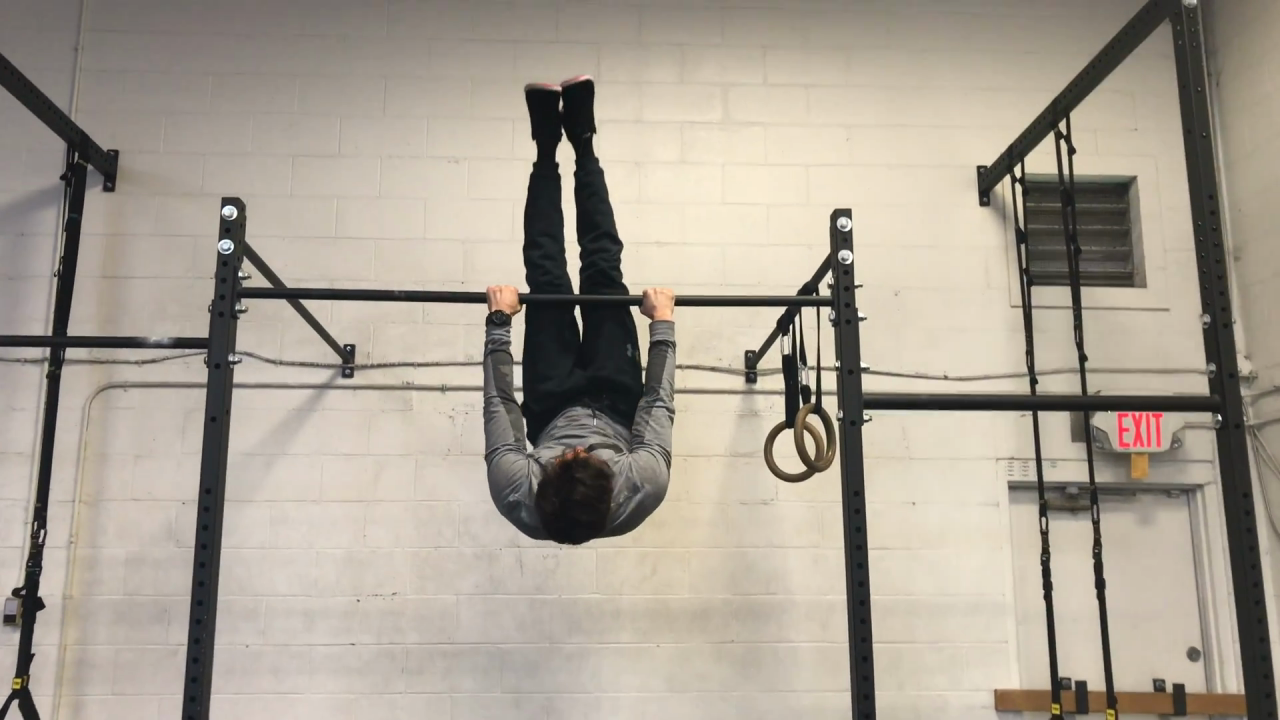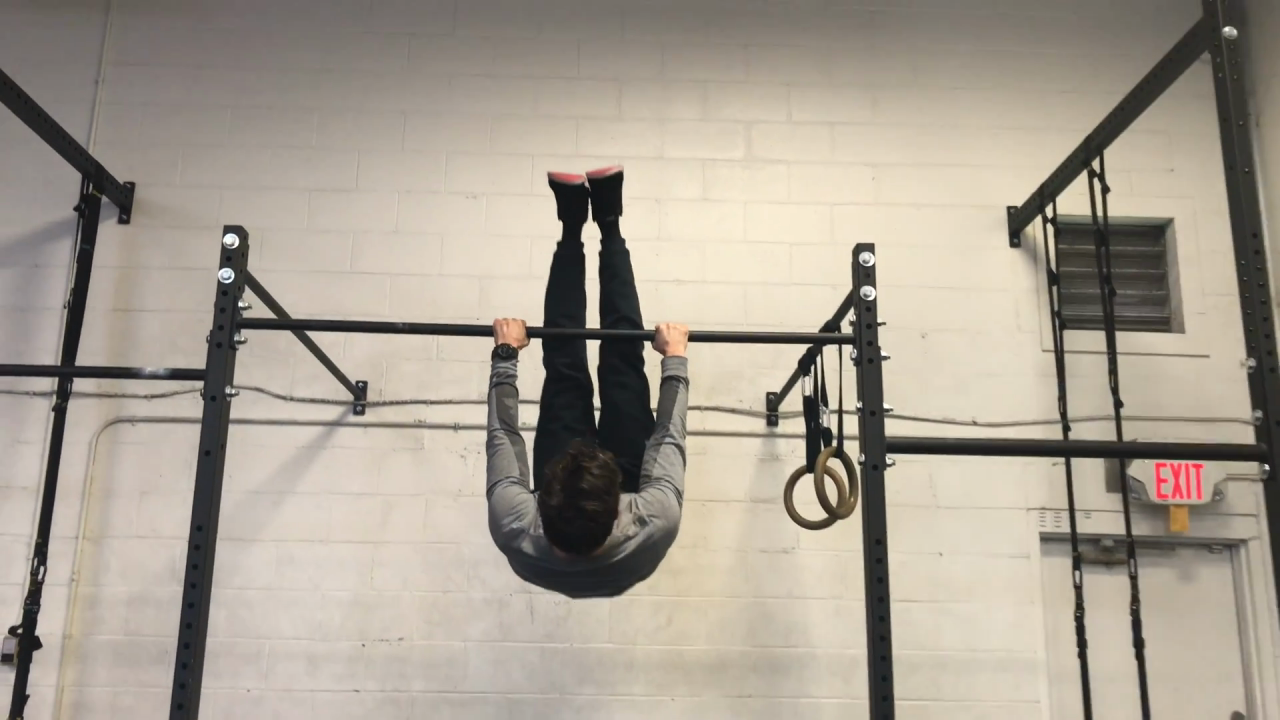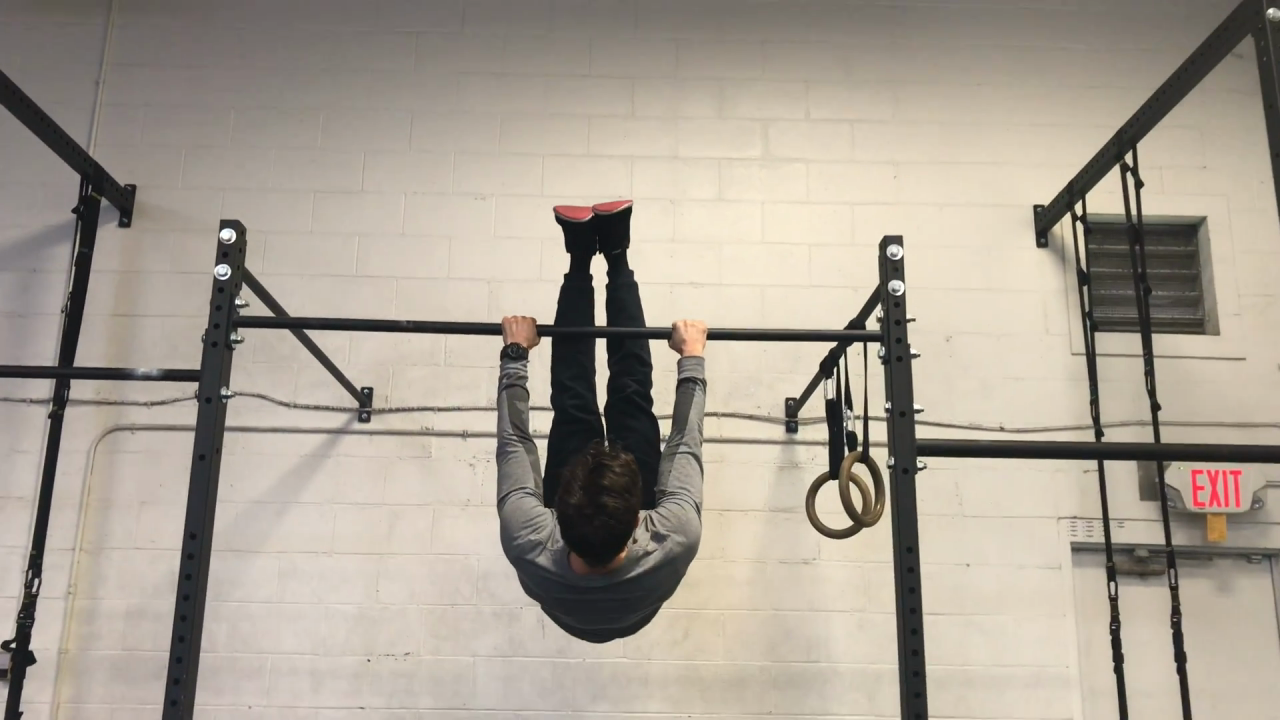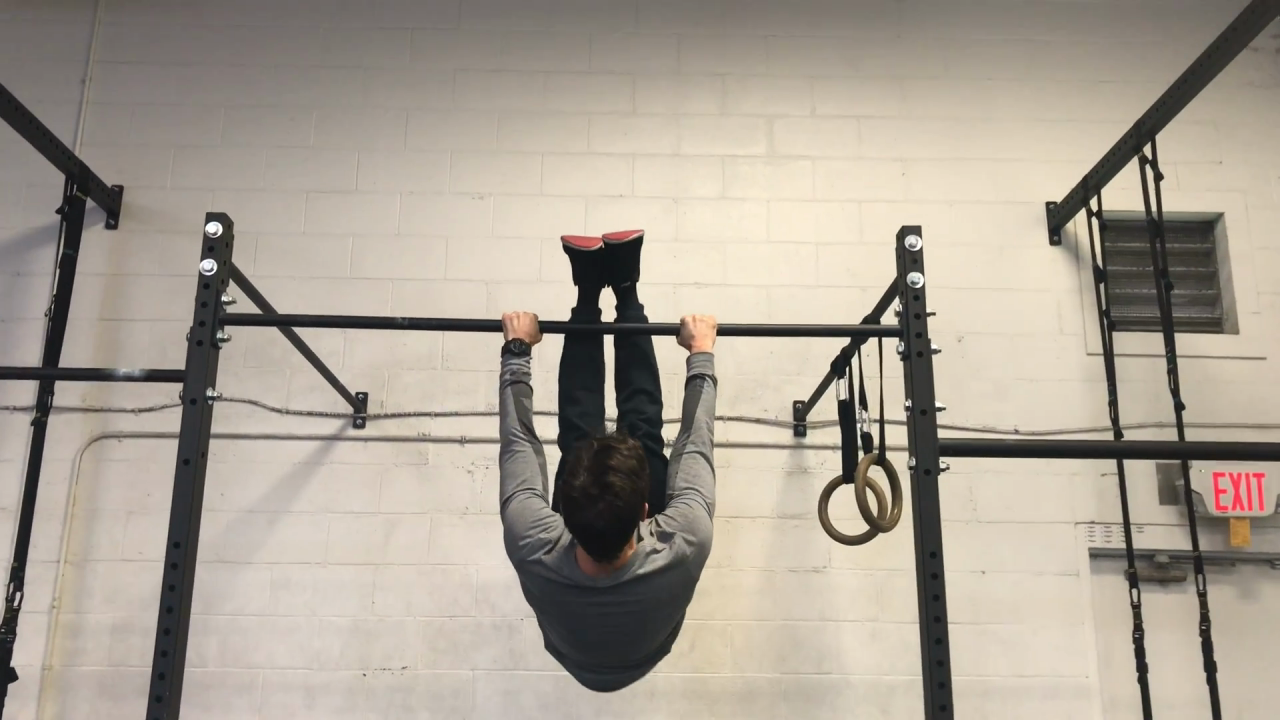
dt=0.5s
person 1, frame 1
left shoulder: (516, 500)
right shoulder: (640, 495)
left elbow: (498, 402)
right elbow: (658, 402)
left wrist: (498, 322)
right wrist: (663, 325)
left hip: (551, 414)
right hip: (614, 411)
left knee: (547, 287)
right knee: (604, 281)
left ankle: (548, 147)
right ankle: (581, 143)
person 1, frame 2
left shoulder: (519, 539)
right shoulder: (650, 534)
left elbow: (502, 436)
right elbow: (669, 440)
left wrist: (505, 356)
right wrist: (675, 362)
right hip: (624, 477)
left knee: (565, 370)
right knee: (622, 364)
left ankle: (573, 228)
right ankle: (608, 224)
person 1, frame 3
left shoulder: (531, 548)
right shoulder: (670, 548)
left elbow: (514, 441)
right elbow: (685, 444)
left wrist: (515, 355)
right wrist: (691, 360)
left knee: (572, 409)
right knee: (632, 401)
left ankle: (581, 259)
right ankle: (615, 257)
person 1, frame 4
left shoulder: (535, 550)
right shoulder: (682, 550)
left elbow: (518, 442)
right elbow: (695, 447)
left wrist: (517, 352)
right wrist: (701, 357)
left knee: (577, 439)
right knee: (643, 436)
